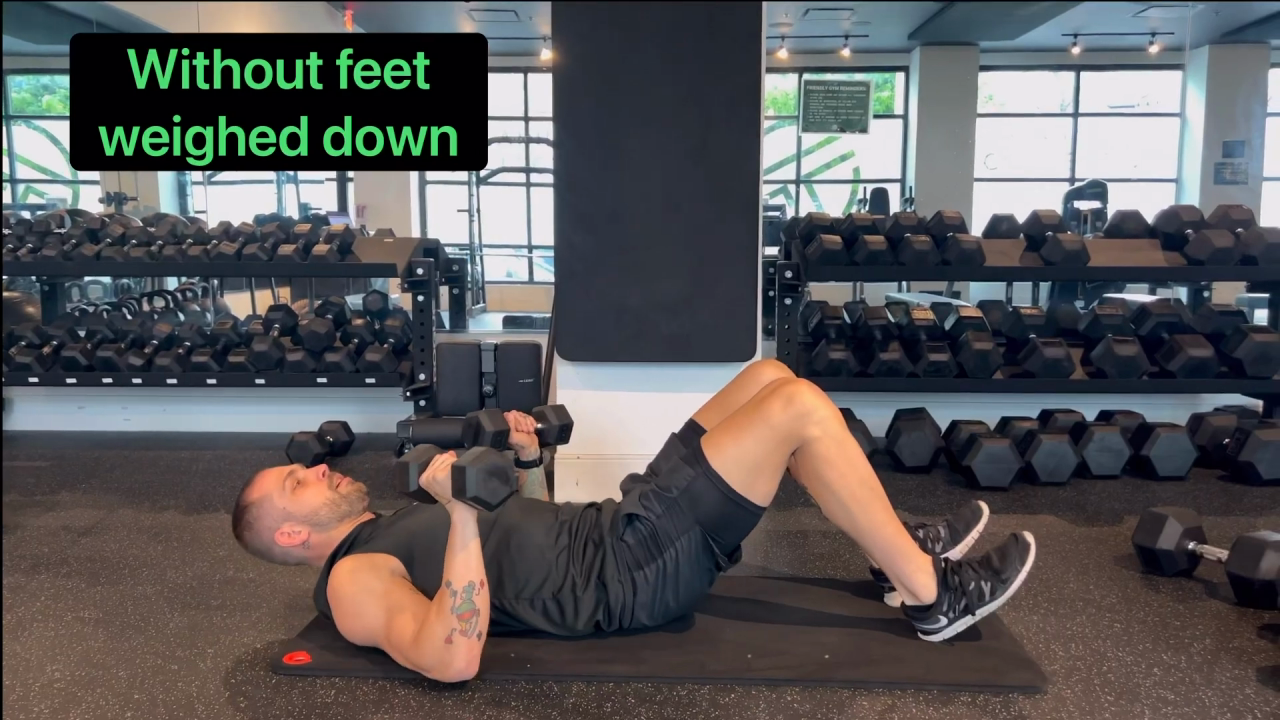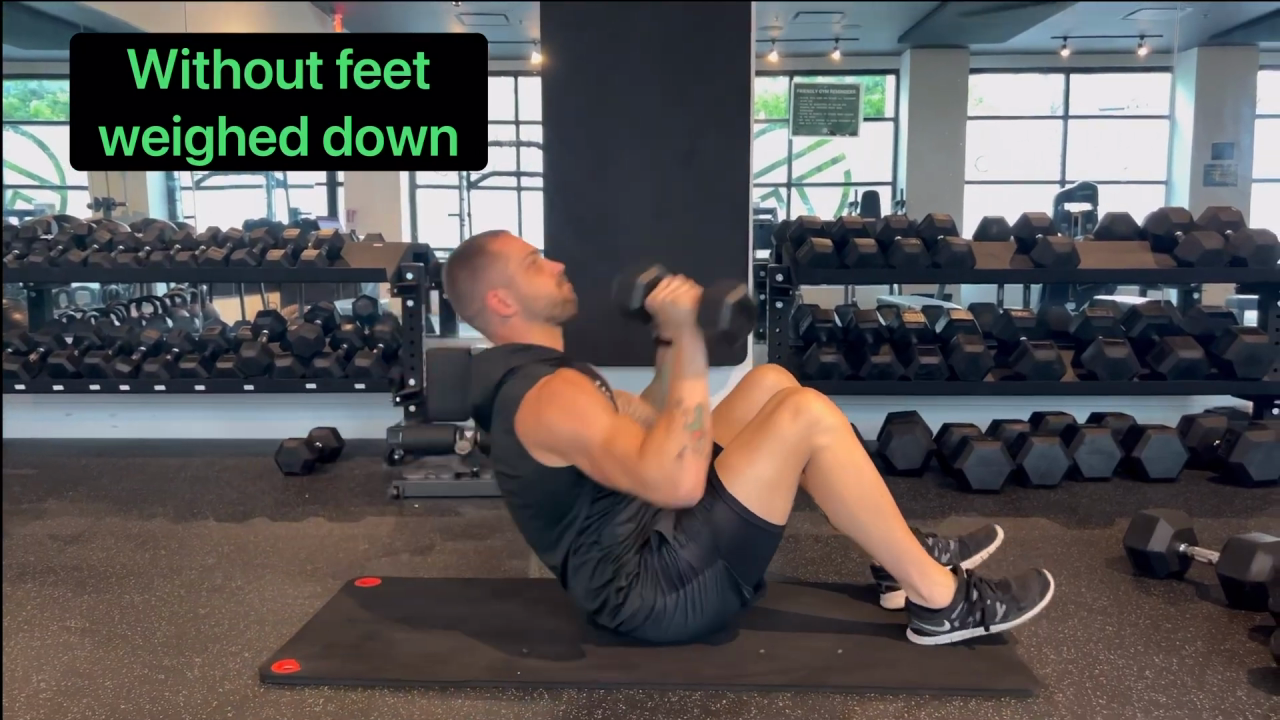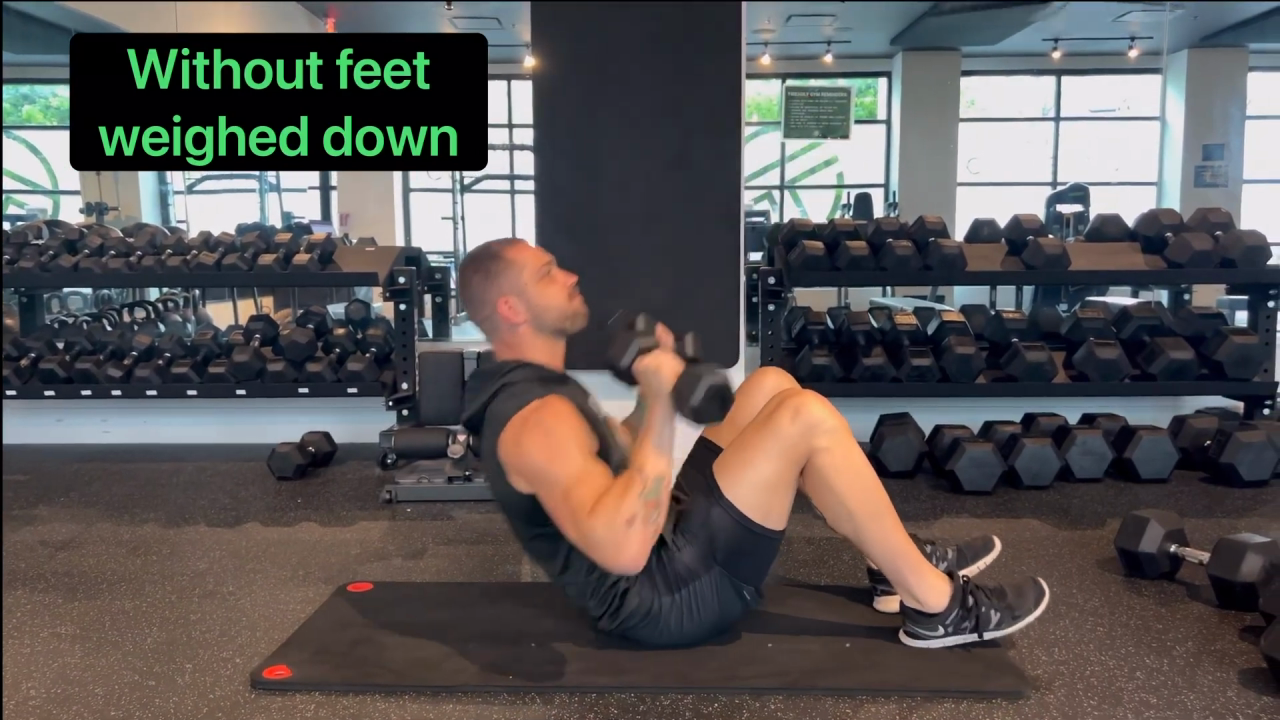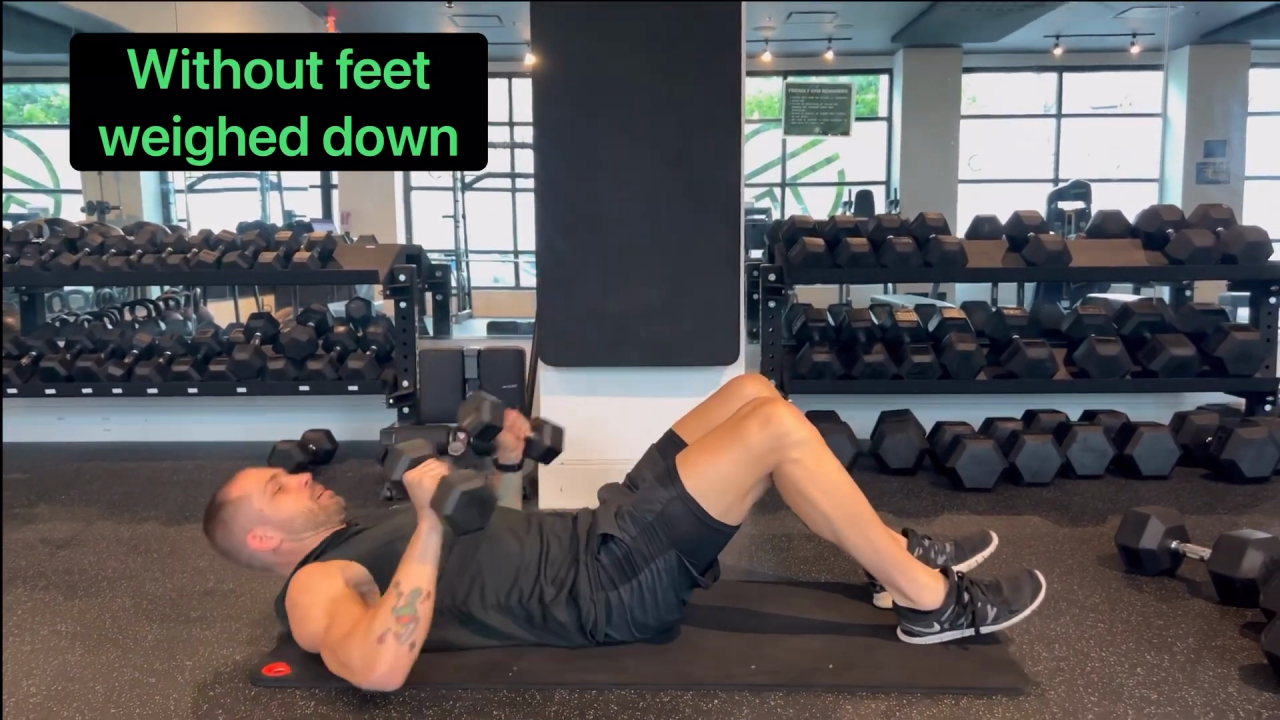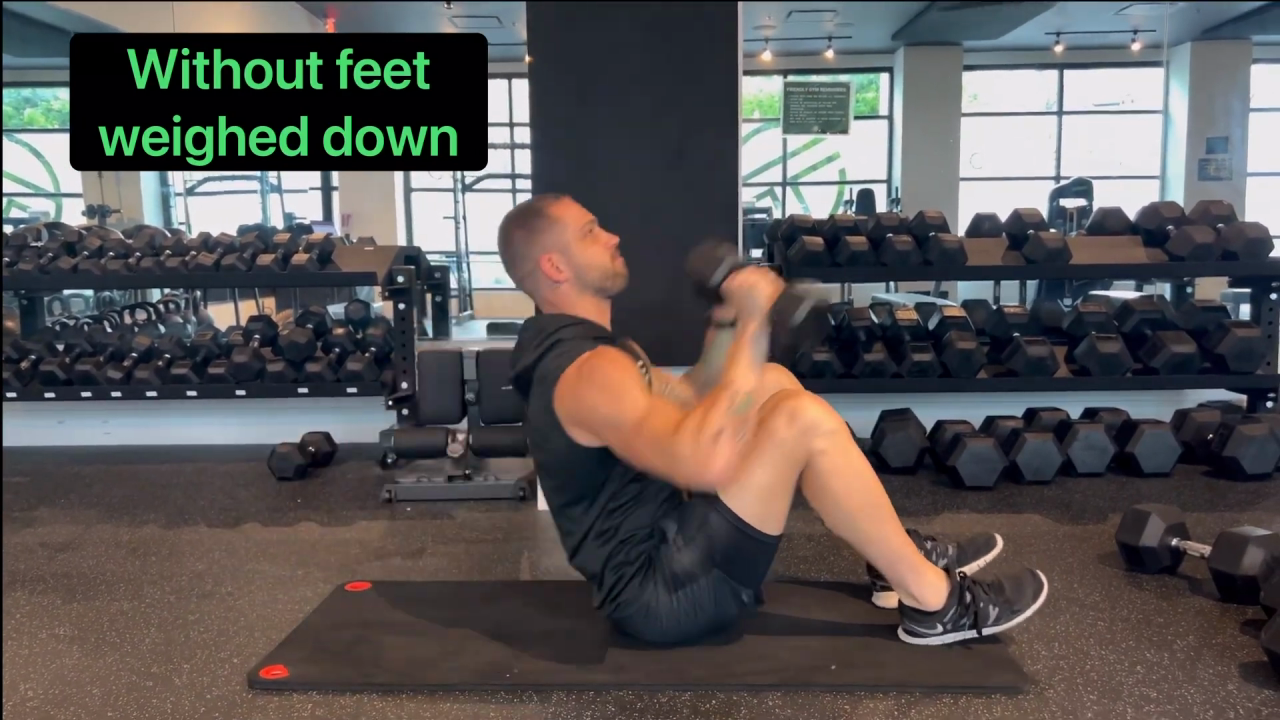
dt=0.7s
person 1, frame 1
left shoulder: (393, 532)
right shoulder: (356, 579)
right elbow: (455, 660)
left wrist: (526, 463)
right wrist: (462, 513)
left hip: (621, 527)
right hip: (634, 572)
left knee: (772, 377)
right knee: (801, 408)
left ankle: (899, 550)
right ankle: (933, 593)
person 1, frame 2
left shoulder: (540, 376)
right shoulder: (549, 398)
left elbow: (649, 421)
right elbow: (679, 480)
left wrist: (671, 338)
right wrist: (690, 335)
left hip: (659, 549)
right hip: (656, 594)
left knee: (770, 384)
right knee: (806, 415)
left ankle: (906, 561)
right ankle: (943, 605)
person 1, frame 3
left shoulder: (532, 390)
right shoulder: (535, 420)
right elbow: (624, 547)
left wrist: (658, 371)
right wrist: (660, 403)
left hip: (663, 557)
right hip: (662, 599)
left knee: (770, 386)
right knee: (806, 417)
left ankle: (900, 565)
right ankle: (937, 607)
person 1, frame 4
left shoulder: (359, 538)
right shoulder: (317, 591)
right elbow: (381, 666)
left wrist: (505, 459)
right wrist: (431, 518)
left hip: (597, 535)
right hip: (611, 587)
left knee: (752, 391)
right knee: (777, 428)
left ankle: (897, 552)
right ankle: (931, 601)
person 1, frame 5
left shoulder: (585, 347)
right shoulder: (589, 372)
left elbow: (681, 412)
right elbow: (706, 460)
left wrist: (724, 324)
right wrist: (753, 321)
left hip: (665, 555)
right hip: (664, 594)
left knee: (776, 385)
right knee: (805, 420)
left ankle: (902, 559)
right ankle: (936, 603)
